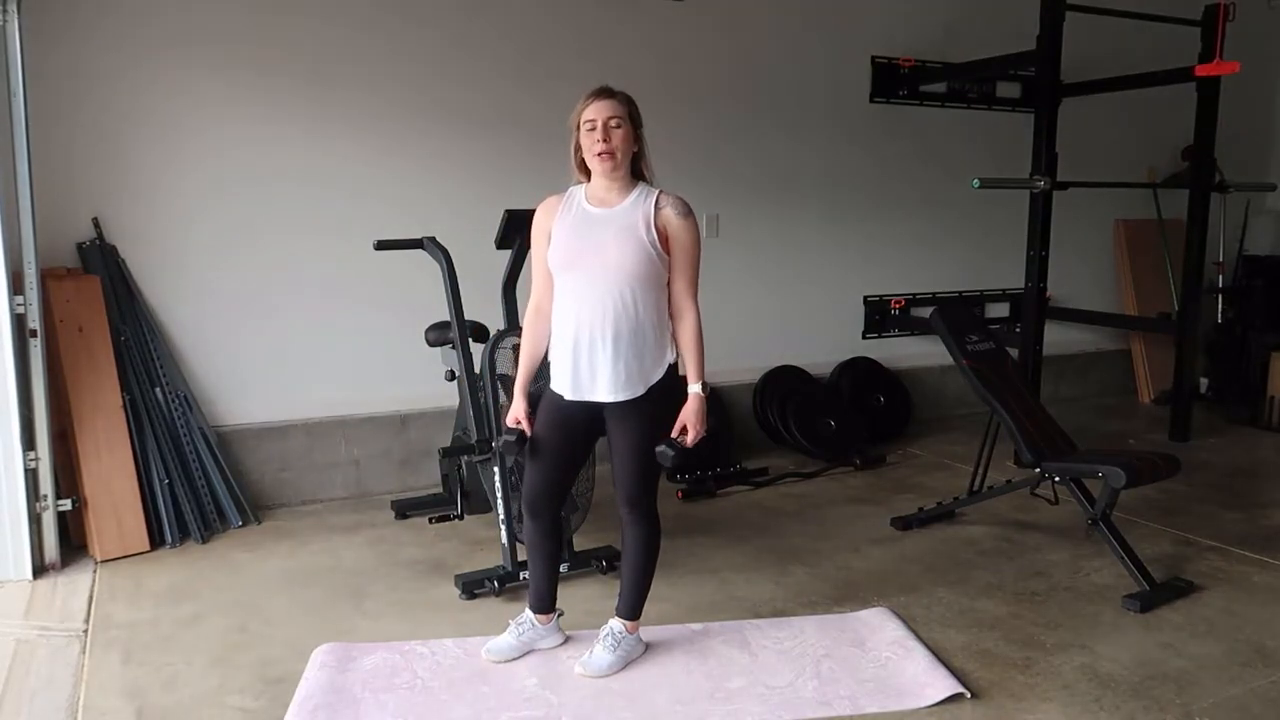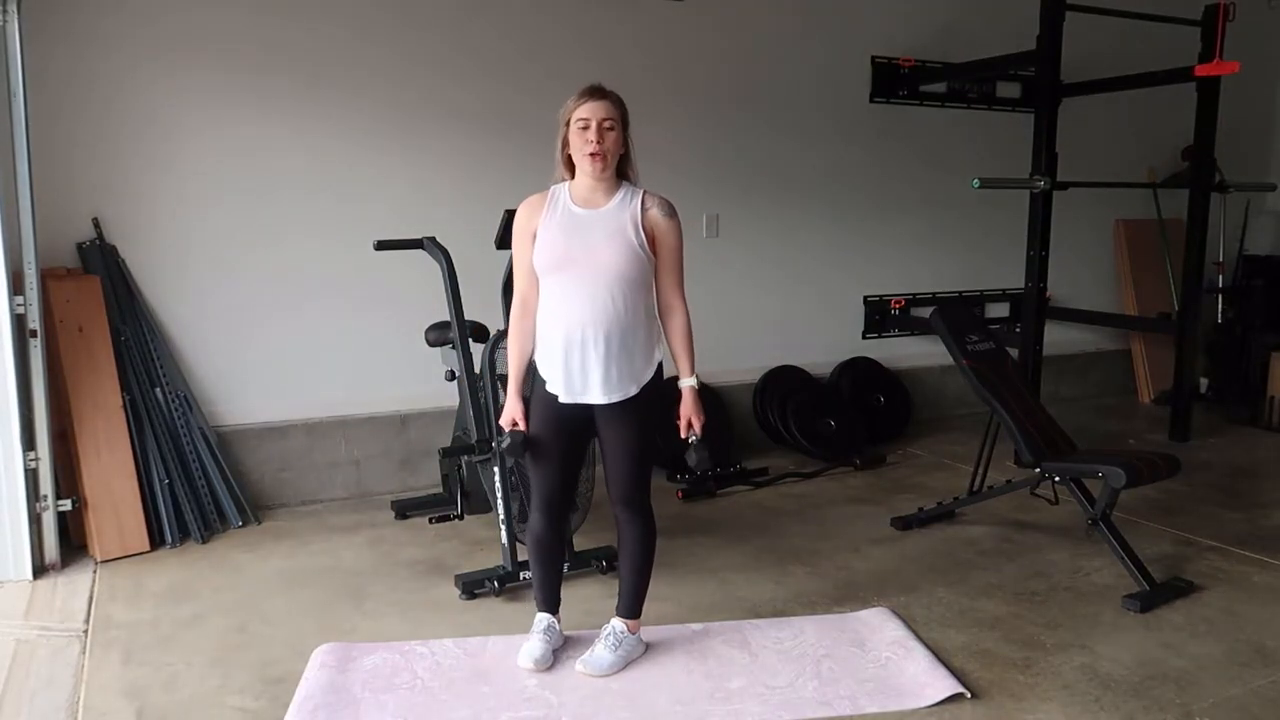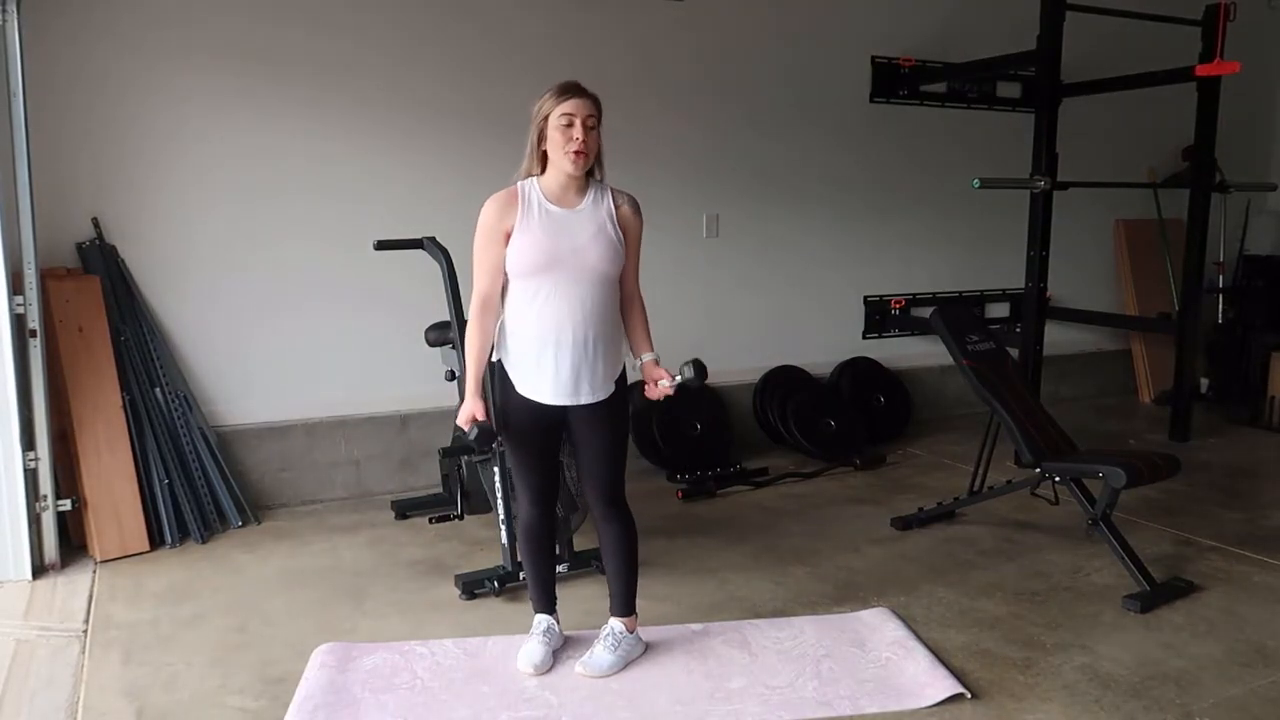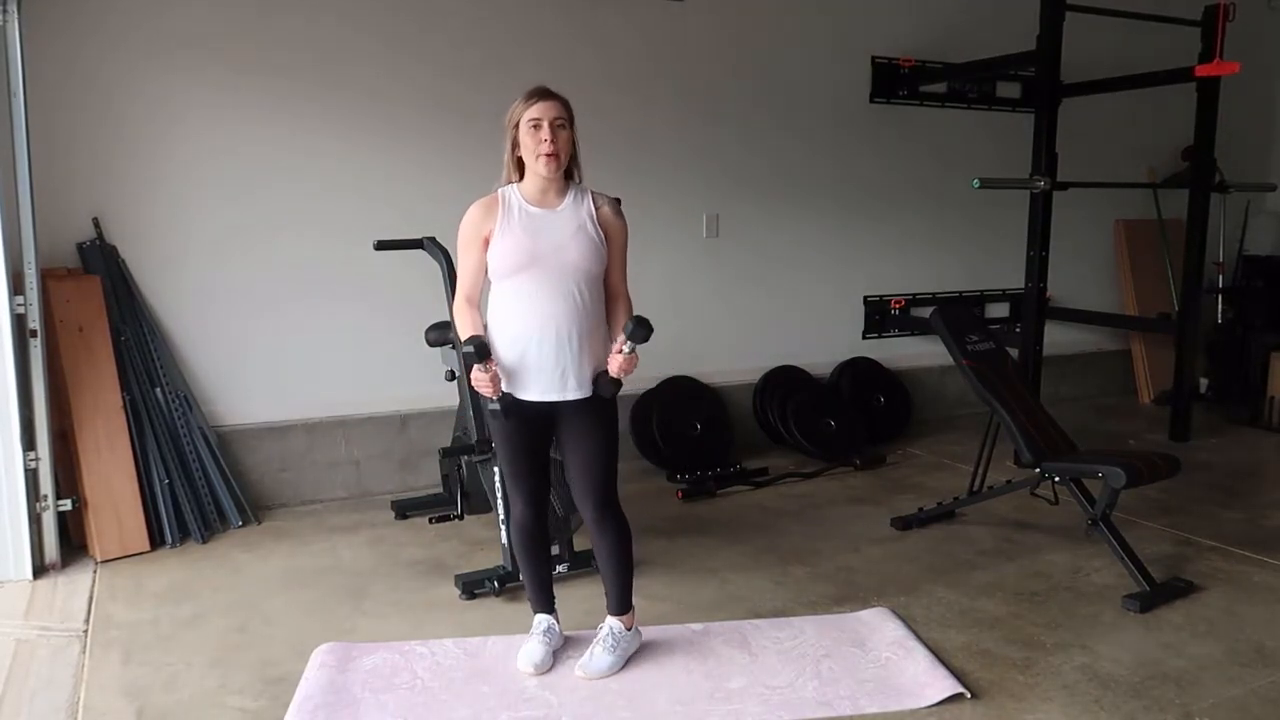
dt=0.5s
person 1, frame 1
left shoulder: (667, 213)
right shoulder: (553, 212)
left elbow: (684, 308)
right elbow: (540, 306)
left wrist: (695, 390)
right wrist: (519, 390)
left hip: (642, 388)
right hip: (569, 385)
left knee: (636, 505)
right knee: (537, 499)
left ankle: (625, 630)
right ankle: (541, 620)
person 1, frame 2
left shoulder: (652, 214)
right shoulder: (536, 211)
left elbow: (672, 305)
right elbow: (524, 305)
left wrist: (689, 385)
right wrist: (513, 391)
left hip: (629, 388)
right hip: (556, 387)
left knee: (629, 504)
right knee: (546, 507)
left ankle: (626, 628)
right ankle: (546, 620)
person 1, frame 3
left shoulder: (621, 209)
right shoulder: (505, 208)
left elbow: (628, 296)
right elbow: (483, 303)
left wrist: (648, 360)
right wrist: (473, 389)
left hip: (600, 385)
right hip: (525, 386)
left knee: (607, 502)
right knee: (534, 504)
left ankle: (624, 627)
right ankle: (545, 621)
person 1, frame 4
left shoulder: (602, 212)
right shoulder: (487, 214)
left elbow: (615, 294)
right elbow: (466, 300)
left wrist: (621, 344)
right wrist: (479, 357)
left hip: (585, 386)
right hip: (513, 387)
left knee: (598, 503)
right knee: (526, 506)
left ankle: (621, 624)
right ankle: (545, 620)
